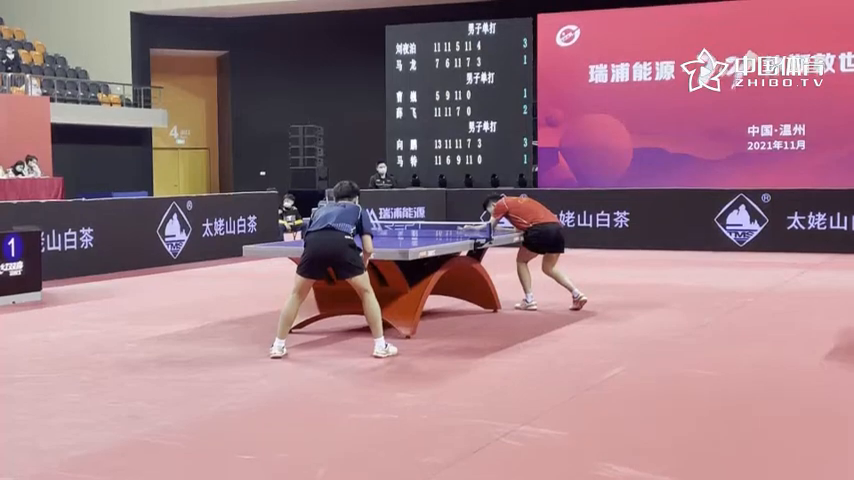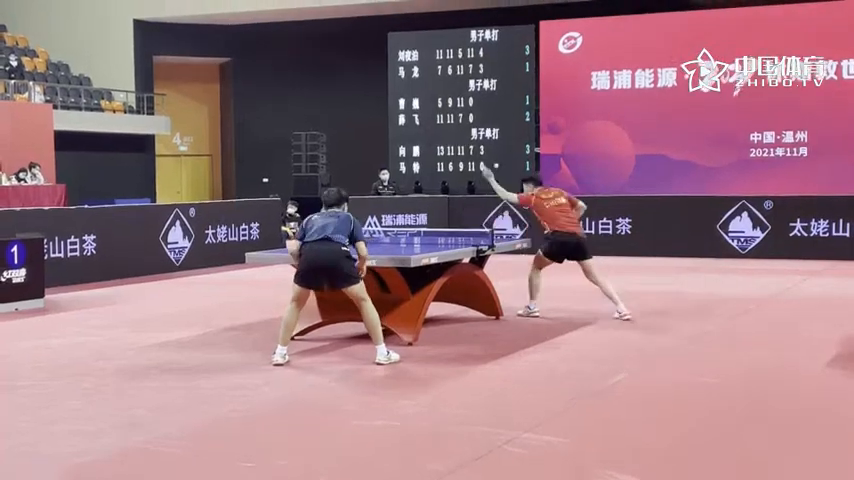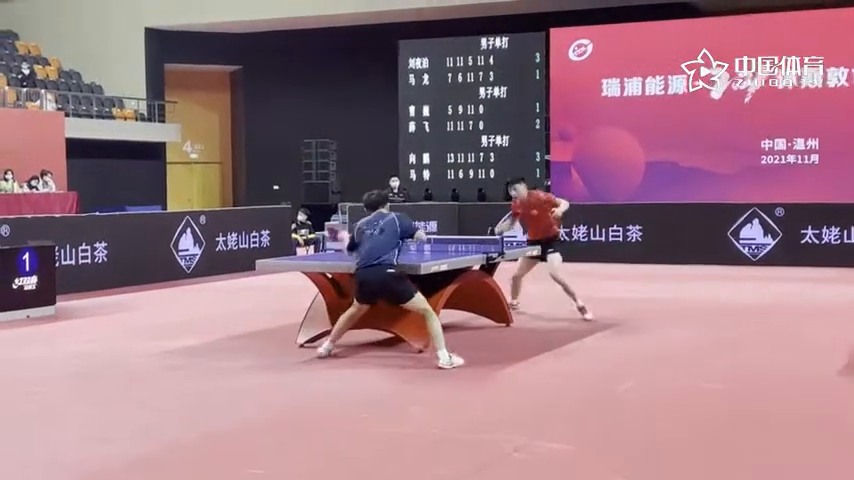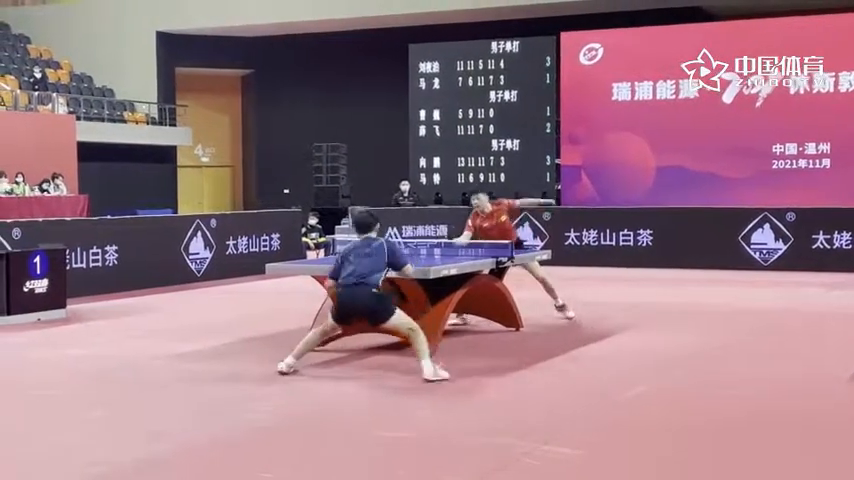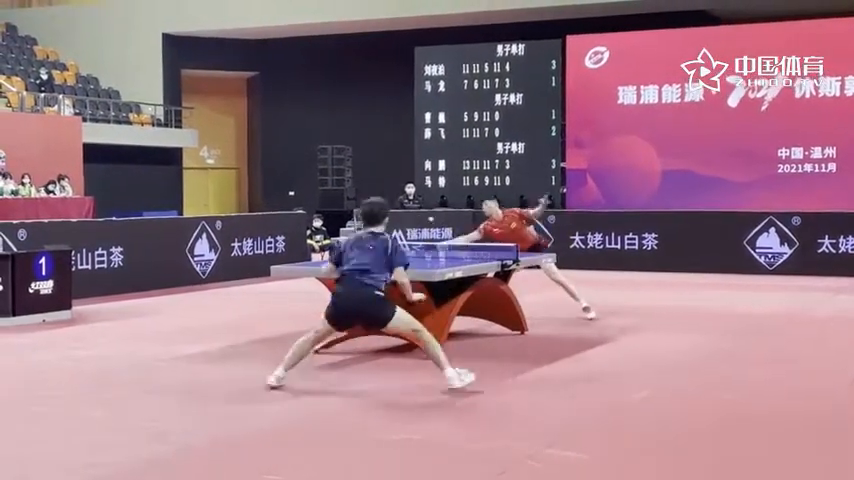
dt=1s
person 1, frame 1
left shoulder: (321, 210)
right shoulder: (358, 210)
left elbow: (309, 237)
right elbow: (368, 248)
left wrist: (325, 266)
right wrist: (362, 264)
left hip: (314, 244)
right hip: (341, 243)
left knee: (297, 295)
right knee: (367, 292)
left ankle: (278, 346)
right ankle: (380, 346)
person 1, frame 2
left shoulder: (311, 219)
right shoulder: (349, 218)
left elbow: (292, 249)
right elbow: (363, 253)
left wrist: (303, 266)
right wrist: (361, 268)
left hip: (309, 255)
right hip: (337, 255)
left knee: (295, 304)
right knee: (364, 302)
left ankle: (280, 353)
right ankle: (382, 352)
person 1, frame 3
left shoulder: (360, 225)
right shoulder: (396, 218)
left elbow: (350, 250)
right elbow: (420, 236)
right wrist: (422, 234)
left hip: (364, 276)
right hip: (387, 275)
left knee: (356, 310)
right knee: (427, 312)
left ankle: (327, 346)
right ankle: (444, 357)
person 1, frame 4
left shoulder: (347, 251)
right shoulder: (386, 245)
left elbow: (329, 284)
right elbow: (408, 271)
right wrist: (391, 267)
left hip: (345, 300)
right hip: (371, 297)
left knee: (323, 330)
right knee: (413, 330)
left ankle: (289, 362)
right ankle: (428, 367)
person 1, frame 5
left shoulder: (350, 240)
right shoulder: (391, 243)
left elbow: (330, 271)
right elbow: (401, 278)
right wrist: (411, 295)
left hip: (344, 298)
right hip: (372, 299)
left knee: (316, 335)
right knee: (419, 331)
left ankle: (279, 374)
right ankle: (450, 374)
person 2, frame 1
left shoulder: (502, 204)
right shoulder: (518, 202)
left hip: (541, 230)
right hip: (557, 228)
left knee: (521, 261)
right knee: (548, 268)
left ankle: (529, 300)
right ankle: (577, 294)
person 2, frame 2
left shoulder: (532, 198)
right shoulder: (561, 193)
left elbow: (506, 196)
right elbow: (582, 207)
left wrist: (491, 179)
left hip: (559, 238)
right hip: (578, 237)
left knee: (536, 267)
right knee: (594, 277)
left ankle: (532, 307)
right ankle: (621, 309)
person 2, frame 3
left shoulder: (540, 197)
right shoulder: (516, 204)
left elbow: (564, 203)
right elbow: (511, 221)
left wrist: (559, 209)
right wrist: (500, 229)
left hip: (550, 240)
right hip: (534, 242)
left knee: (555, 274)
right knee: (517, 276)
left ankle: (580, 305)
right ankle: (513, 302)
person 2, frame 4
left shoulder: (502, 205)
right shoulder: (473, 219)
left elbow: (520, 203)
right elbow: (465, 238)
left wrist: (541, 201)
right wrist: (456, 241)
left hip: (515, 246)
left knee: (541, 277)
left ankle: (559, 304)
right ankle: (462, 315)
person 2, frame 5
left shoulder: (514, 214)
right shoulder: (487, 226)
left elbow: (535, 214)
right elbow: (470, 237)
left wrist: (542, 206)
right wrist: (452, 242)
left hip: (536, 248)
left knee: (556, 277)
left ankle: (584, 305)
